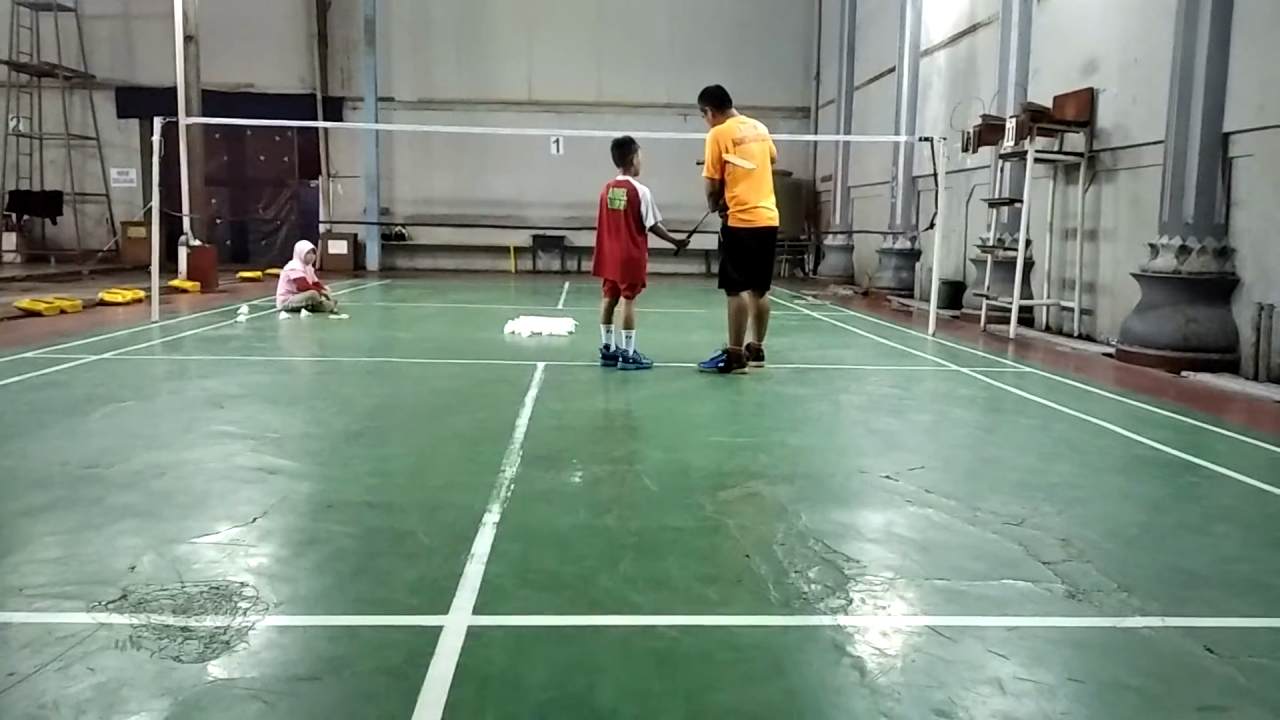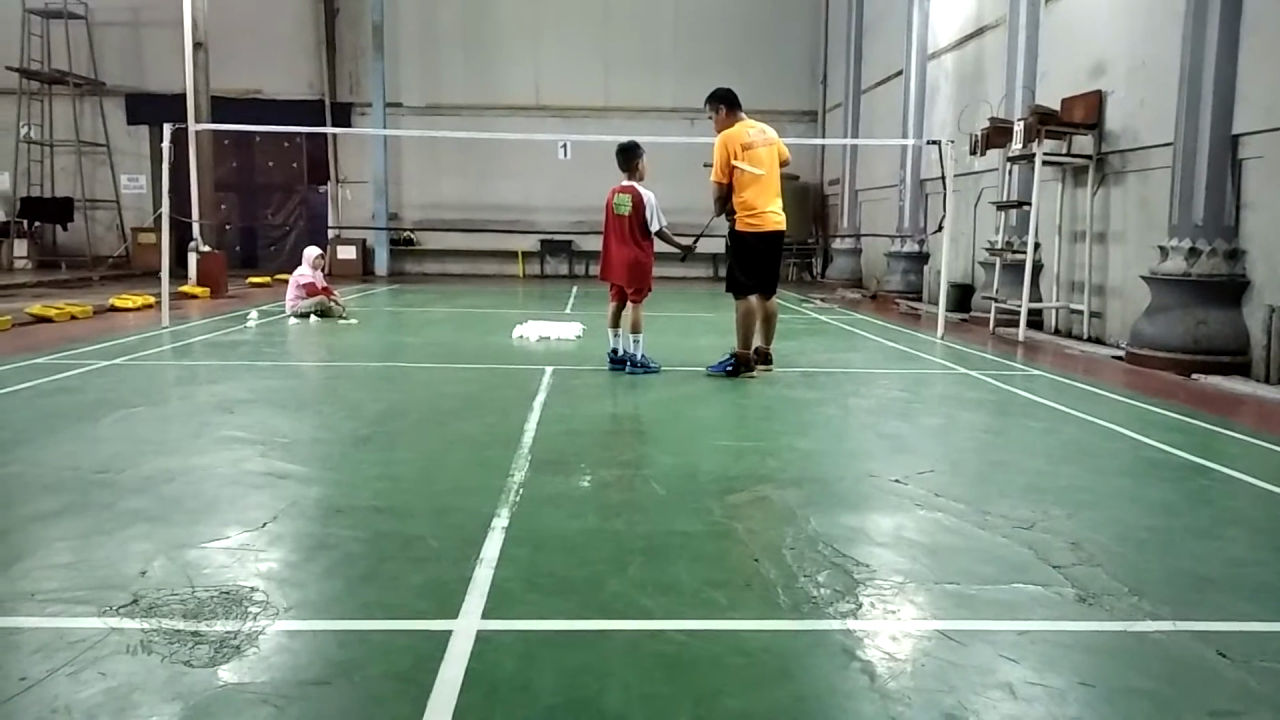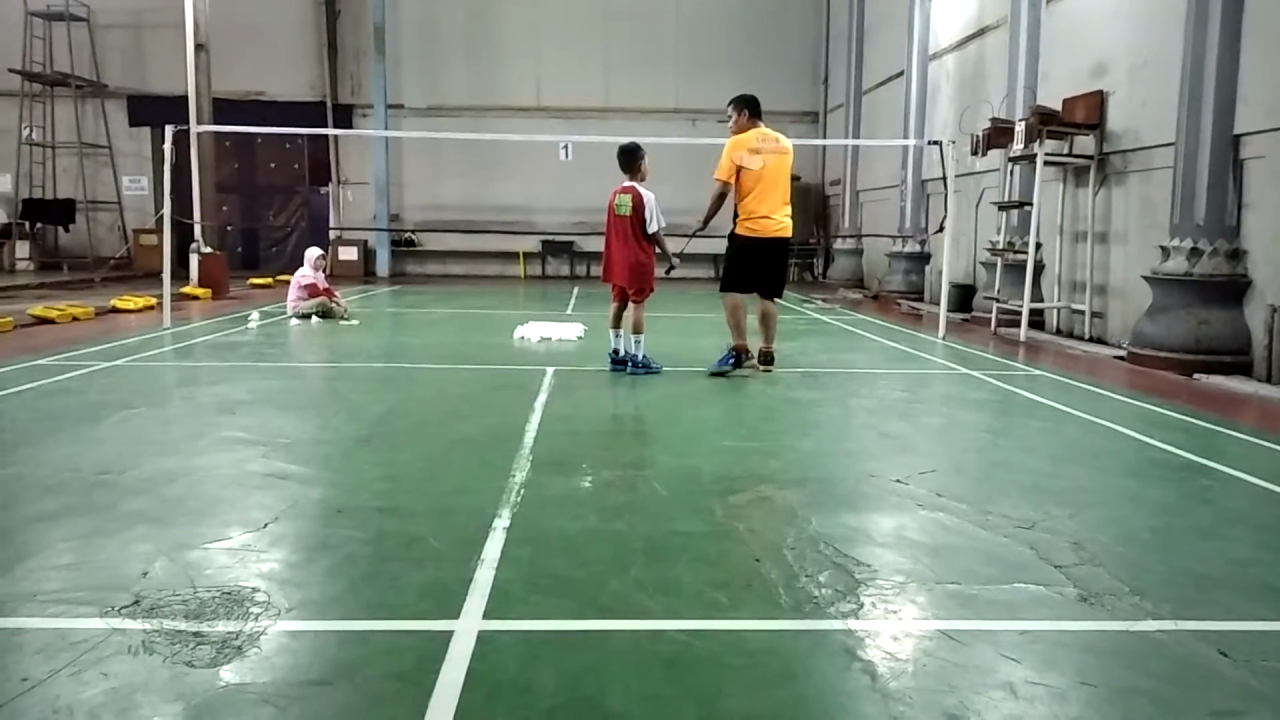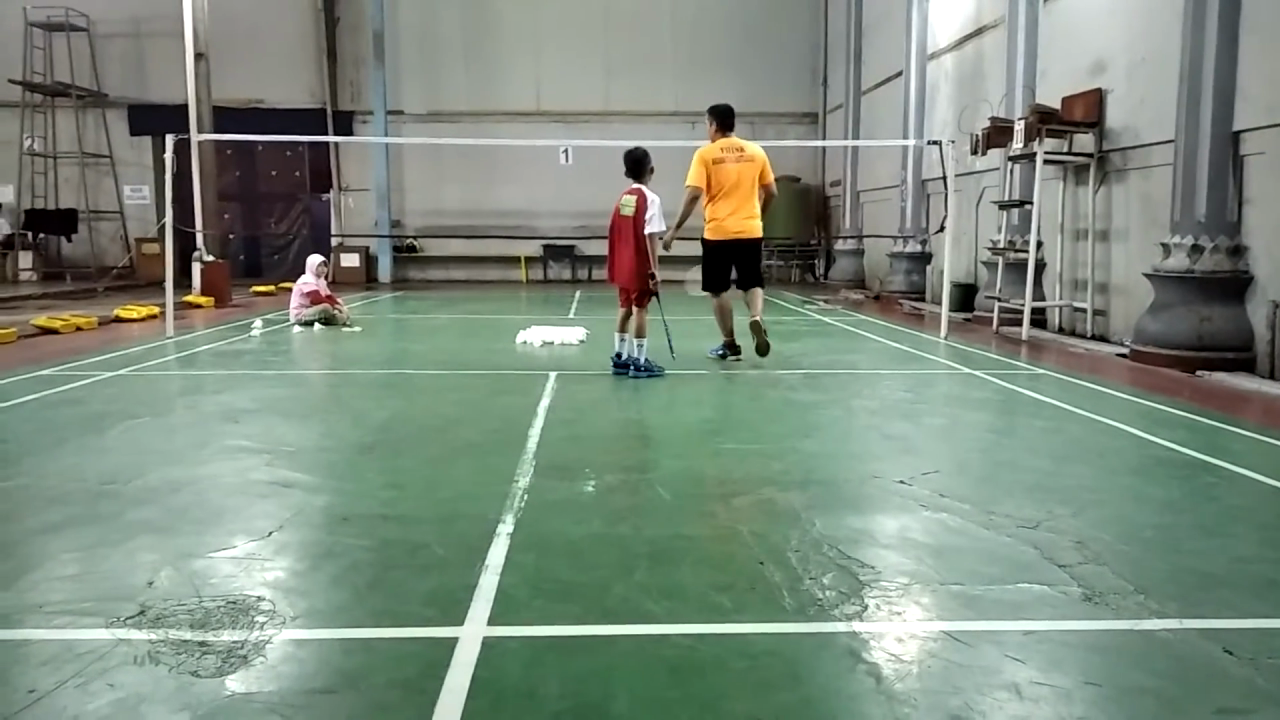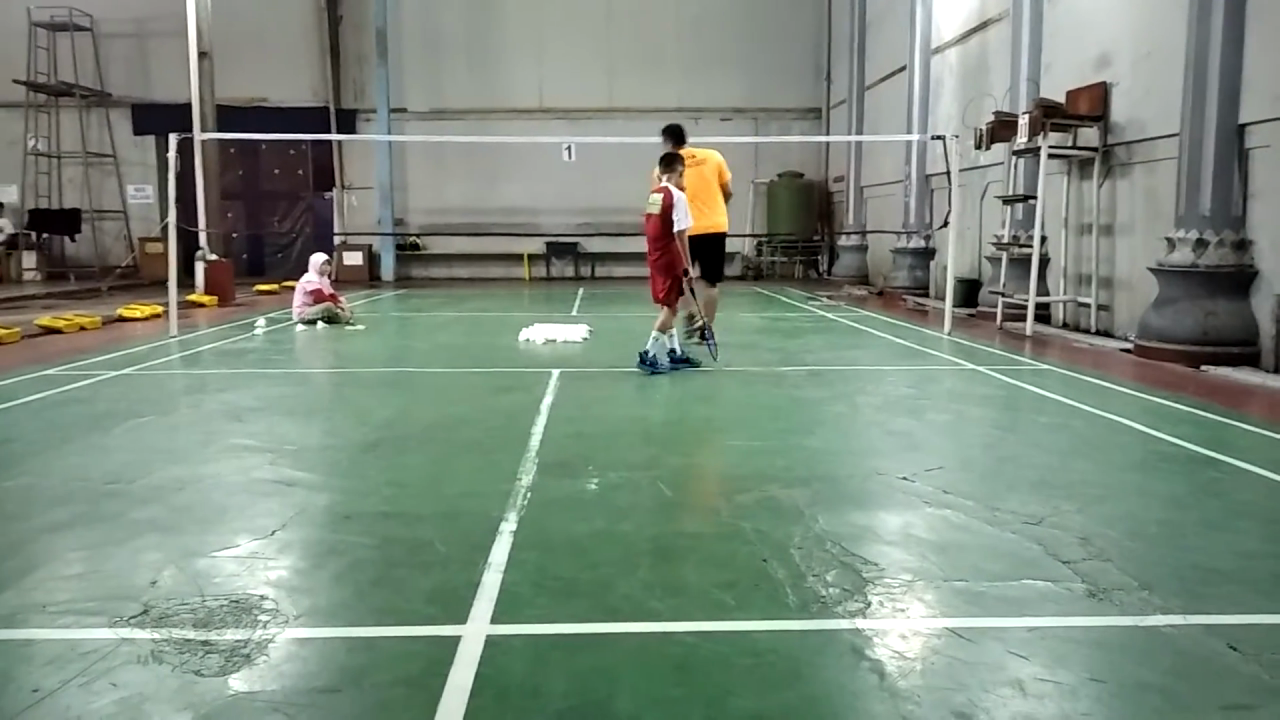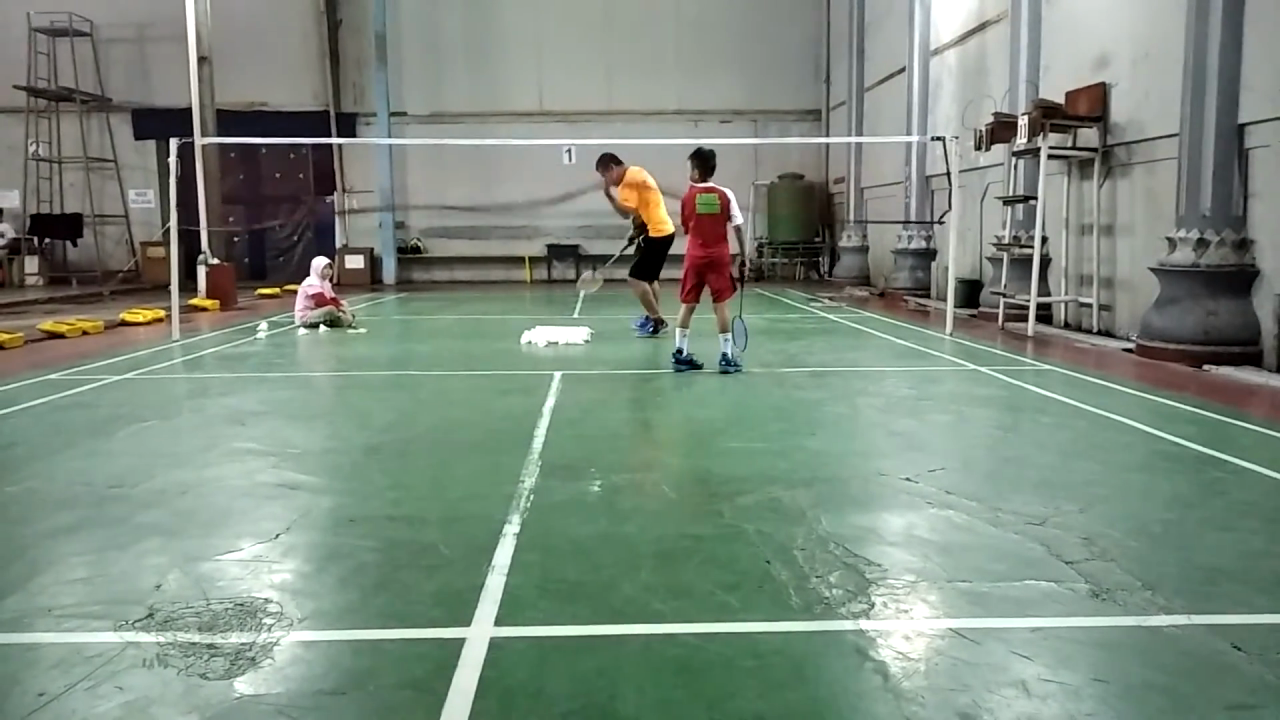
dt=0.7s
person 1, frame 1
left shoulder: (719, 134)
right shoulder: (759, 127)
left elbow: (712, 185)
right elbow: (772, 157)
left wrist: (714, 206)
left hip: (741, 221)
right hip: (768, 218)
left knee: (737, 289)
right knee: (759, 289)
left ankle: (735, 355)
right ankle: (757, 350)
person 1, frame 2
left shoulder: (727, 138)
right shoulder: (768, 132)
left elbow: (720, 190)
right elbow: (785, 160)
left wrist: (720, 210)
left hip: (748, 225)
right hip: (775, 222)
left knee: (745, 293)
right knee: (766, 293)
left ankle: (743, 359)
right ankle: (764, 353)
person 1, frame 3
left shoulder: (738, 143)
right shoulder: (785, 144)
left elbow: (722, 190)
left wrist: (705, 221)
left hip: (750, 229)
right hip: (781, 230)
left knee: (733, 290)
right knee: (767, 294)
left ankle: (740, 351)
right ankle: (767, 353)
person 1, frame 4
left shoulder: (705, 154)
right shoulder: (756, 152)
left elbow: (693, 195)
right elbow: (771, 192)
left wrist: (675, 229)
left hip: (718, 233)
right hip: (750, 232)
left knee: (719, 290)
right knee: (752, 286)
left ankle: (731, 345)
right ankle: (756, 321)
person 1, frame 5
right shoulder: (713, 156)
right elbow: (728, 192)
left hip: (687, 230)
right hip: (716, 228)
right knee: (710, 282)
left ankle: (691, 317)
right ankle: (705, 328)
person 1, frame 6
left shoulder: (631, 179)
right shoulder: (635, 174)
left elbow: (626, 212)
left wrist: (609, 194)
left hip: (655, 233)
right hip: (660, 232)
left knee: (635, 279)
right knee: (647, 278)
left ankle: (657, 321)
right ankle: (653, 319)
person 2, frame 1
left shoulder: (607, 189)
right shoulder: (640, 191)
left elbow: (605, 224)
right elbow: (653, 225)
right wrist: (675, 241)
left hip: (609, 255)
right hip: (631, 256)
left knee: (609, 299)
right knee: (627, 301)
left ankle: (608, 349)
right ankle: (628, 354)
person 2, frame 2
left shoulder: (613, 194)
right shoulder: (645, 195)
left elbow: (611, 228)
right elbow: (658, 230)
right wrist: (681, 246)
left hip: (616, 259)
right hip: (637, 260)
left knee: (616, 303)
right knee: (635, 304)
left ankle: (616, 353)
right ankle: (636, 358)
person 2, frame 3
left shoulder: (615, 194)
right shoulder: (645, 196)
left elbow: (614, 230)
right elbow: (654, 233)
right wrist: (670, 257)
left hip: (618, 261)
right hip: (638, 261)
left knee: (618, 304)
right knee: (637, 306)
left ankle: (617, 354)
right ankle: (637, 358)
person 2, frame 4
left shoulder: (623, 197)
right shoulder: (650, 199)
left elbow: (612, 230)
right elbow: (651, 236)
right wrist: (654, 270)
left hip: (622, 265)
right hip: (639, 266)
left knee: (625, 310)
right knee: (640, 310)
left ankle: (621, 358)
right ankle: (639, 362)
person 2, frame 5
left shoulder: (653, 195)
right shoulder: (677, 196)
right elbow: (679, 234)
right wrist: (686, 266)
left hip: (656, 258)
right hip: (669, 260)
left knee: (667, 306)
right knee: (670, 308)
left ankle: (674, 353)
right ankle: (648, 355)
person 2, frame 6
left shoulder: (688, 197)
right shoulder: (725, 195)
left elbow: (686, 229)
right elbow: (738, 228)
right wrist: (743, 257)
left hip: (694, 258)
right hip: (719, 258)
left knee: (687, 305)
right knee: (721, 306)
left ankle: (680, 354)
right ankle: (726, 357)
